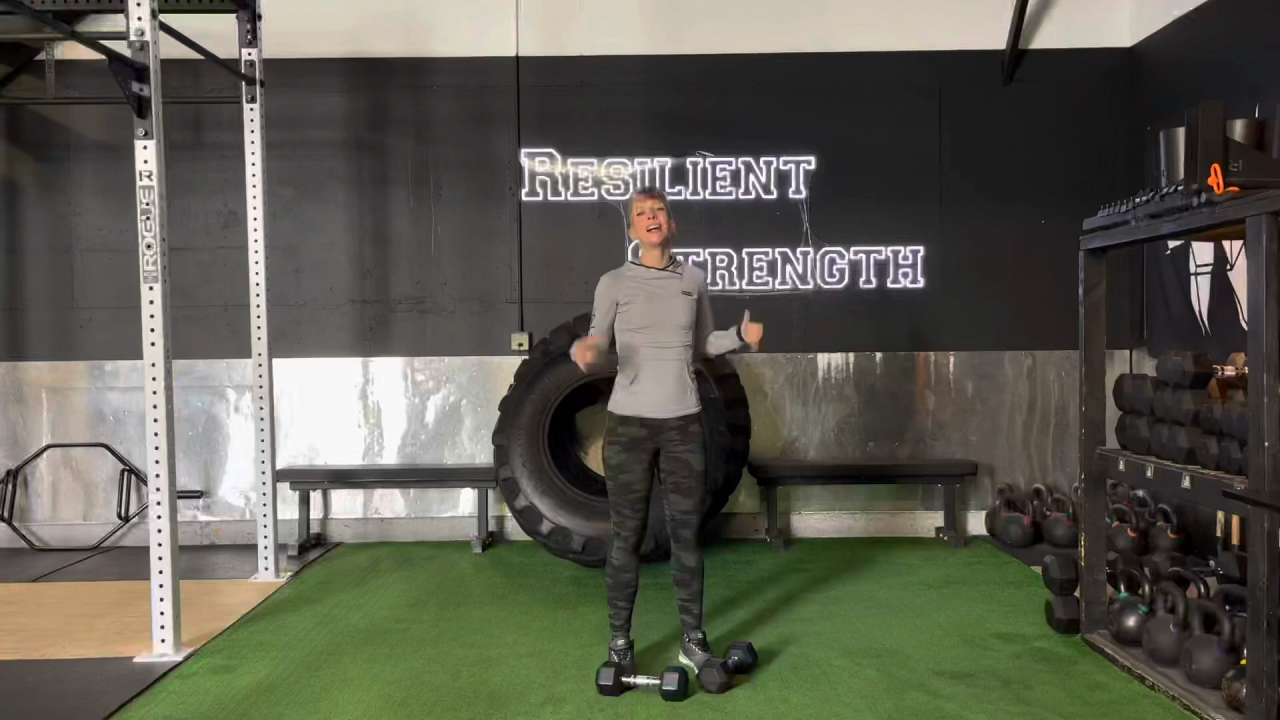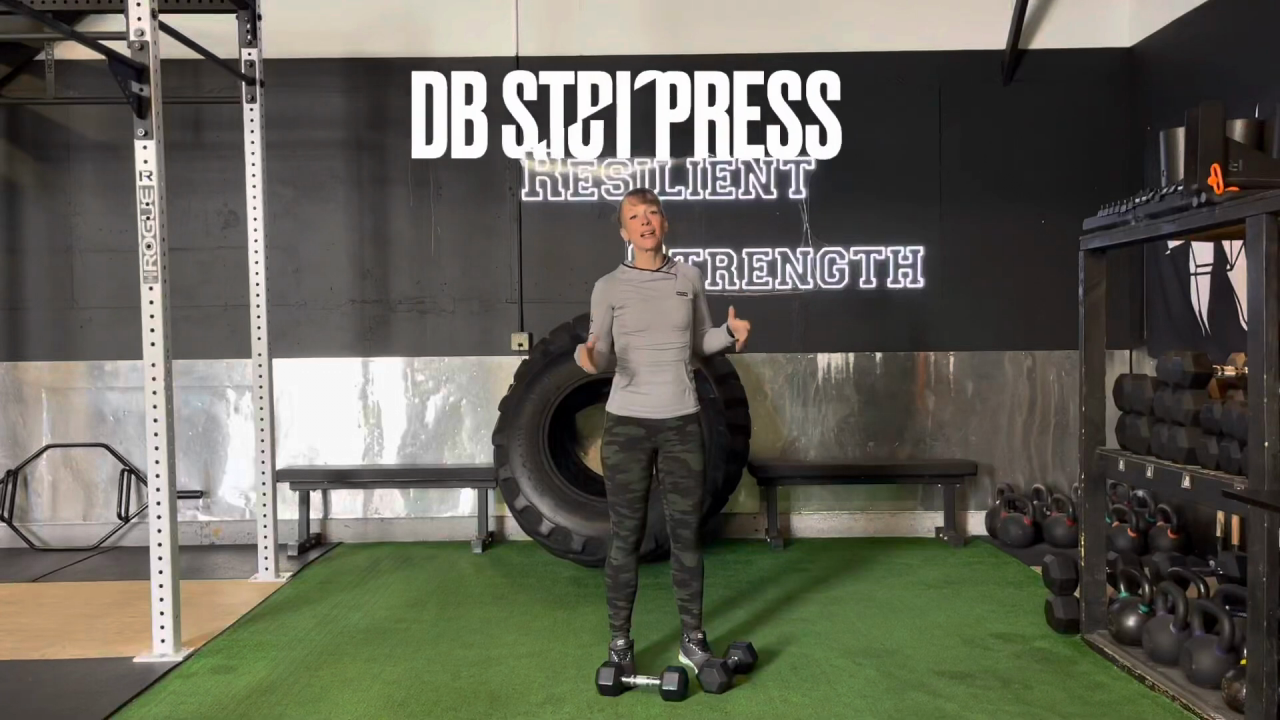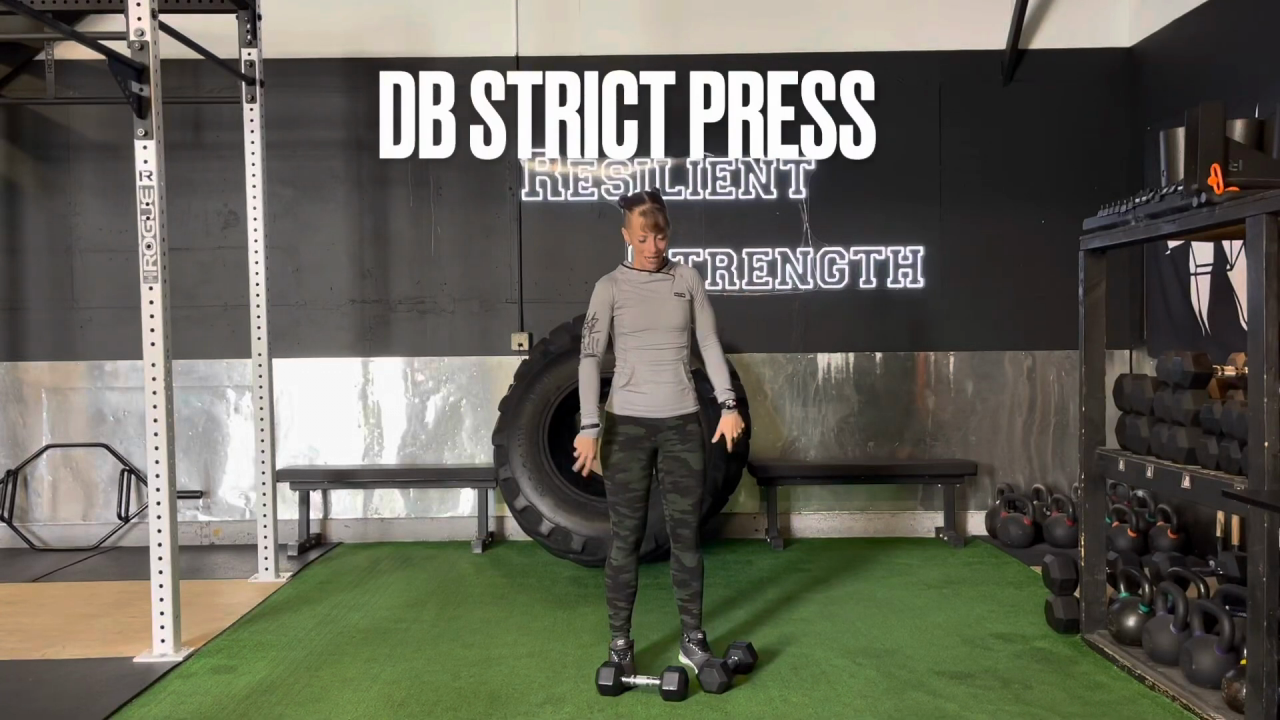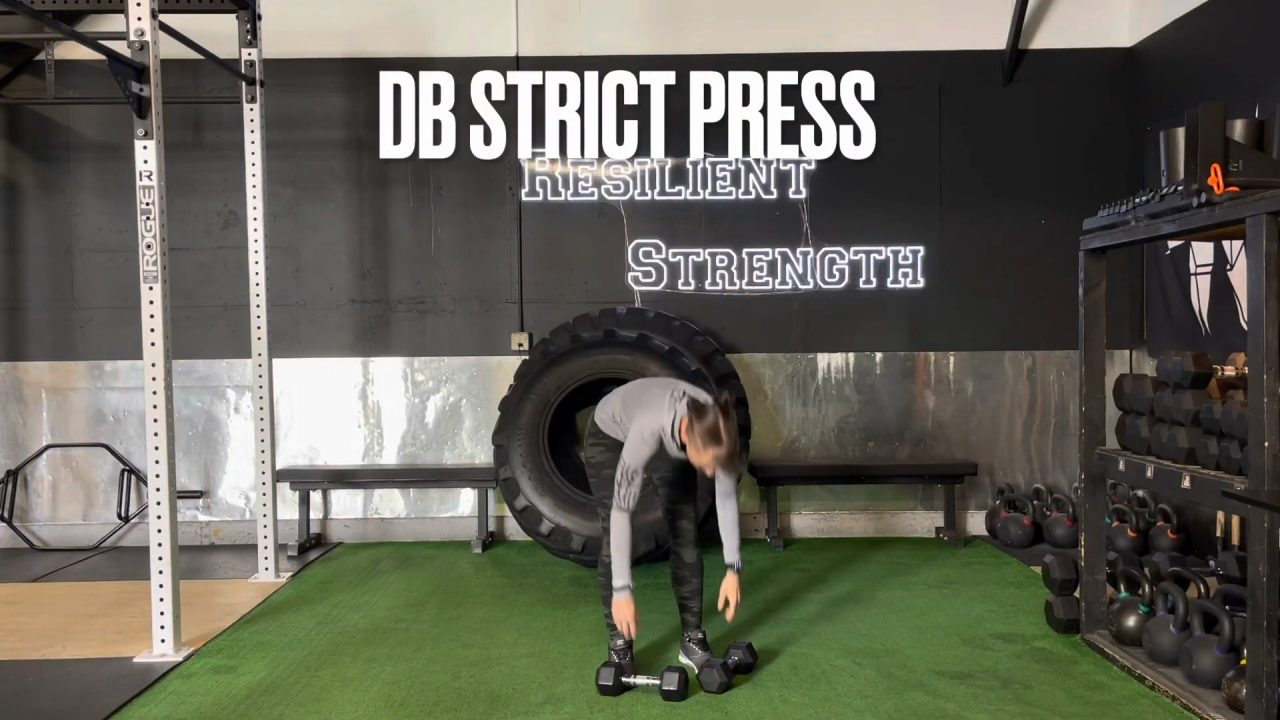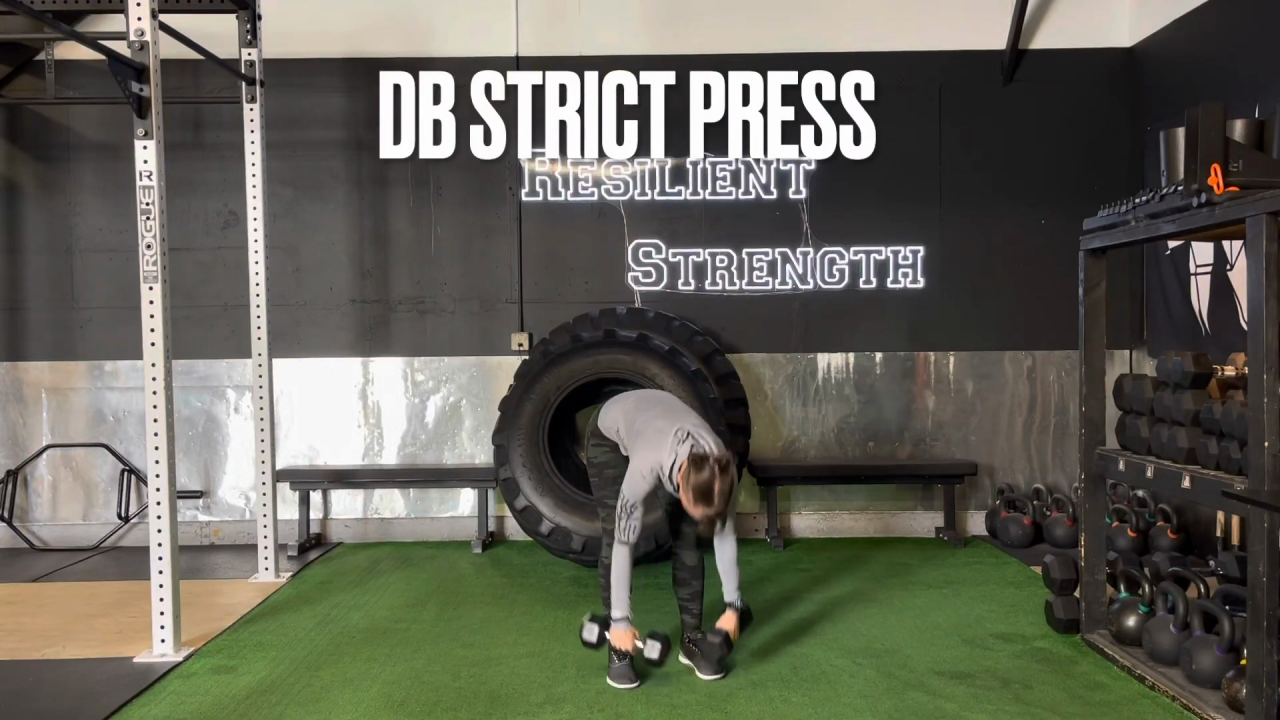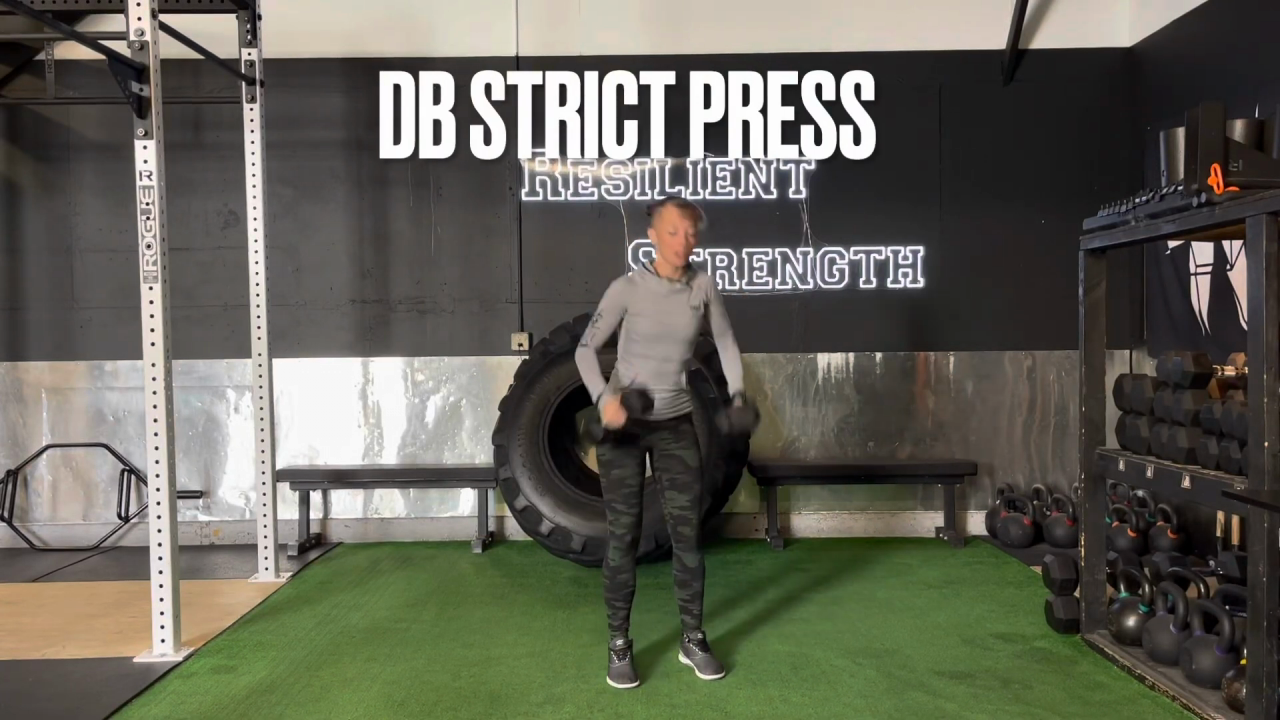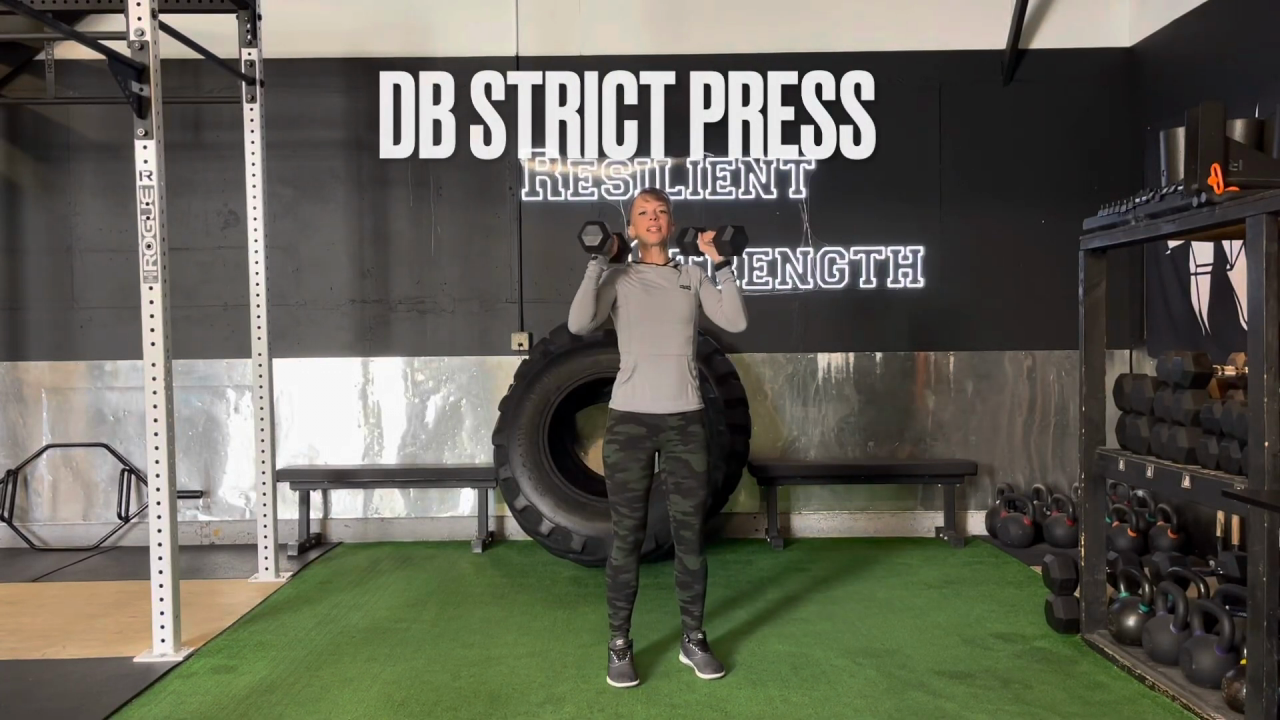
dt=0.7s
person 1, frame 1
left shoulder: (693, 279)
right shoulder: (613, 283)
right elbow: (597, 357)
left wrist: (740, 334)
right wrist: (581, 351)
left hip: (683, 422)
right hip: (629, 422)
left knee: (686, 533)
right knee: (626, 536)
left ankle: (692, 637)
right ankle: (619, 639)
person 1, frame 2
left shoulder: (688, 277)
right shoulder: (608, 287)
right elbow: (600, 358)
left wrist: (730, 332)
right wrist: (589, 356)
left hip: (681, 423)
right hip: (626, 423)
left knee: (686, 533)
right knee: (625, 536)
left ankle: (693, 636)
right ankle: (620, 640)
person 1, frame 3
left shoulder: (688, 279)
right shoulder: (610, 287)
left elbow: (710, 346)
right elbow: (590, 357)
left wrist: (728, 404)
right wrist: (589, 424)
left hip: (682, 423)
right hip: (627, 424)
left knee: (685, 533)
right knee: (626, 535)
left ankle: (693, 638)
right ankle: (620, 641)
person 1, frame 4
left shoulder: (716, 428)
right shoulder: (650, 425)
left elbow: (727, 496)
right elbow: (622, 511)
left wrist: (732, 567)
right wrist: (621, 590)
right hip: (608, 434)
left knee: (685, 530)
right knee: (616, 539)
left ankle: (692, 637)
right ankle: (619, 643)
person 1, frame 5
left shoulder: (718, 470)
right shoulder: (647, 464)
left elbow: (725, 535)
right elbow: (623, 543)
left wrist: (731, 605)
right wrist: (620, 619)
right hip: (611, 433)
left knee: (687, 539)
right knee: (616, 538)
left ankle: (693, 640)
right ankle: (619, 647)
person 1, frame 6
left shoulder: (704, 286)
right shoulder: (627, 288)
left elbow: (726, 344)
right elbow: (586, 350)
left wrist: (738, 395)
right wrist: (602, 397)
left hip: (676, 425)
right hip: (624, 424)
left knee: (687, 532)
right knee: (623, 535)
left ankle: (693, 639)
right ankle: (618, 645)
person 1, frame 7
left shoulder: (694, 277)
right shoulder: (618, 279)
left elbow: (735, 322)
right elbow: (579, 324)
left wrist: (720, 262)
right wrist: (598, 262)
left hip: (686, 420)
right hip: (630, 420)
left knee: (690, 533)
right knee: (627, 535)
left ankle: (694, 639)
right ankle: (620, 644)
